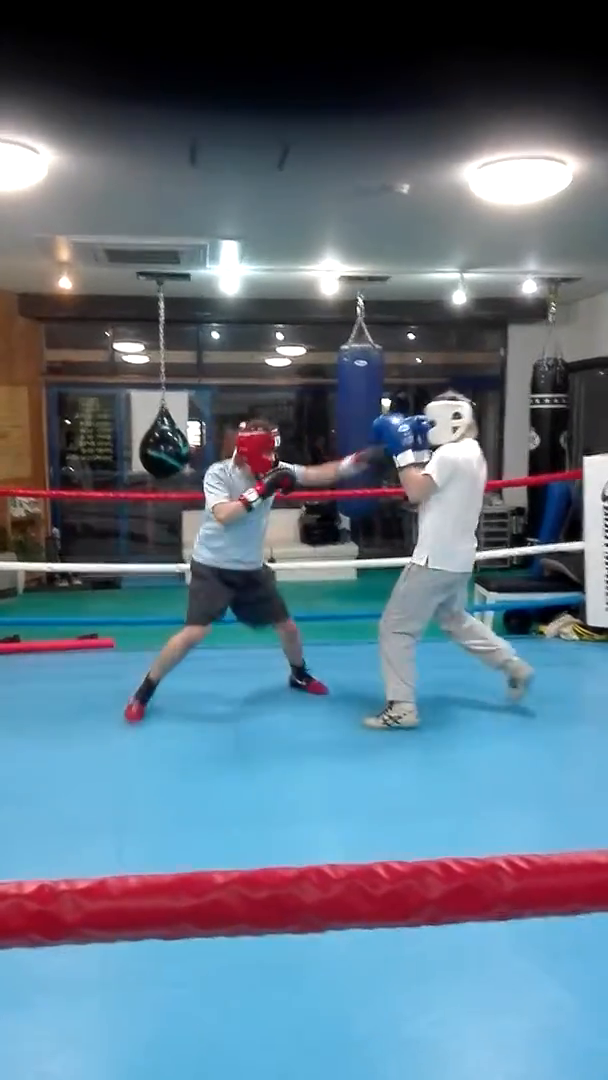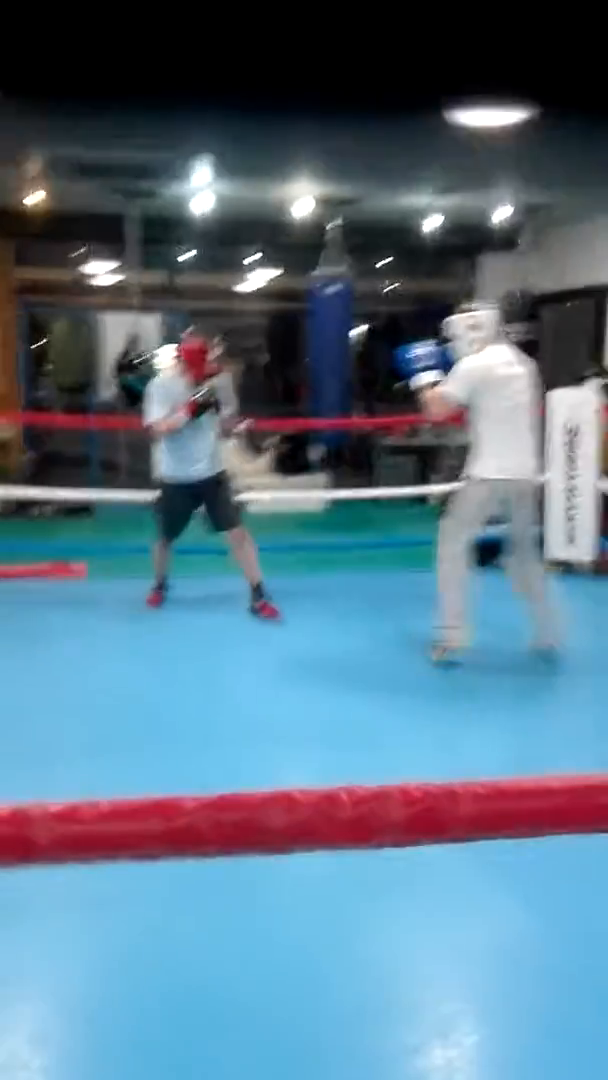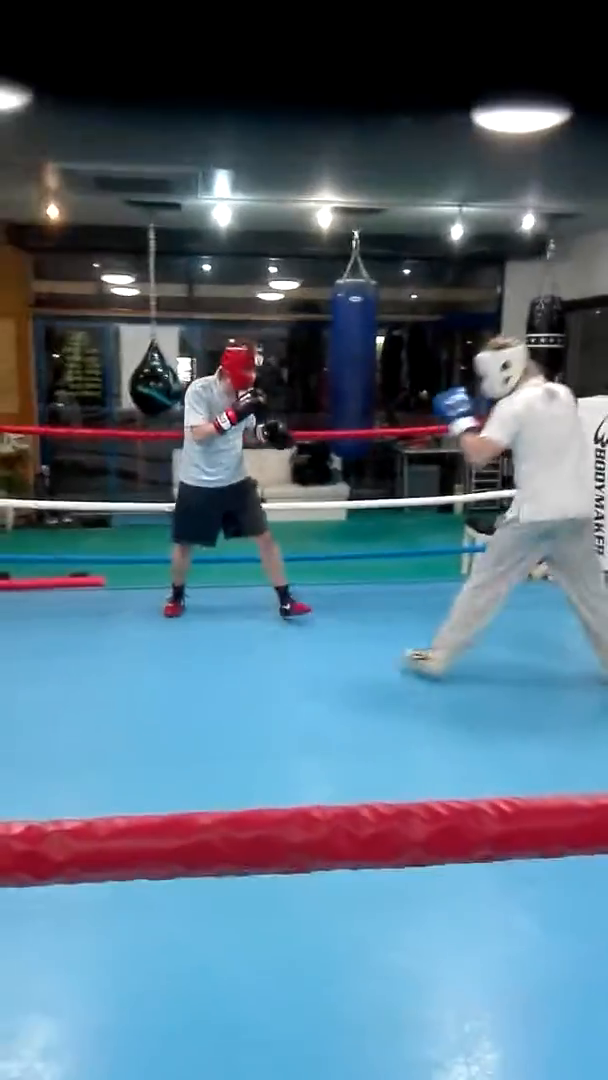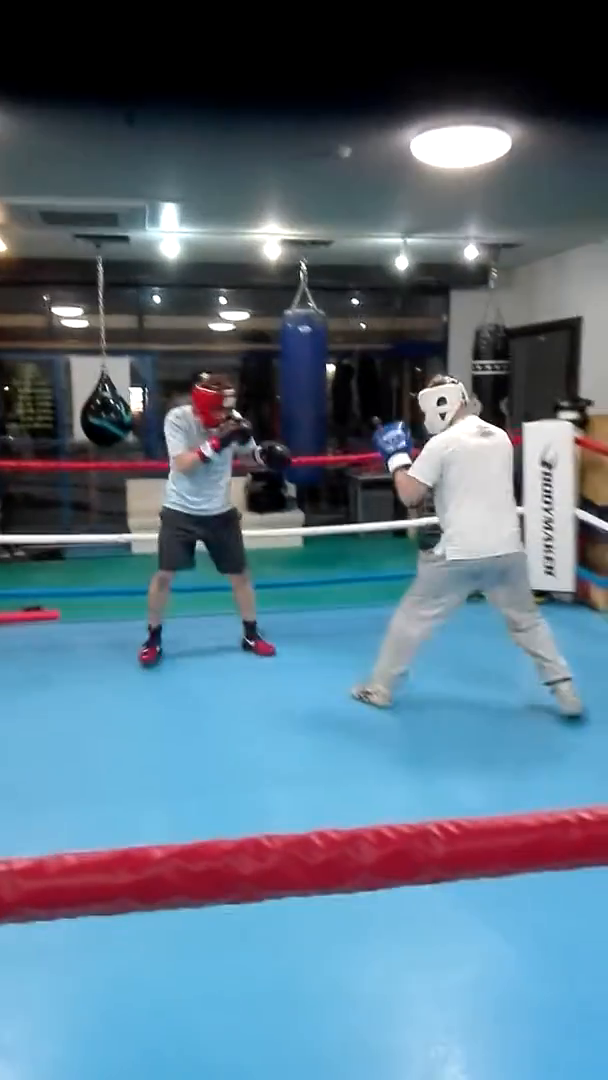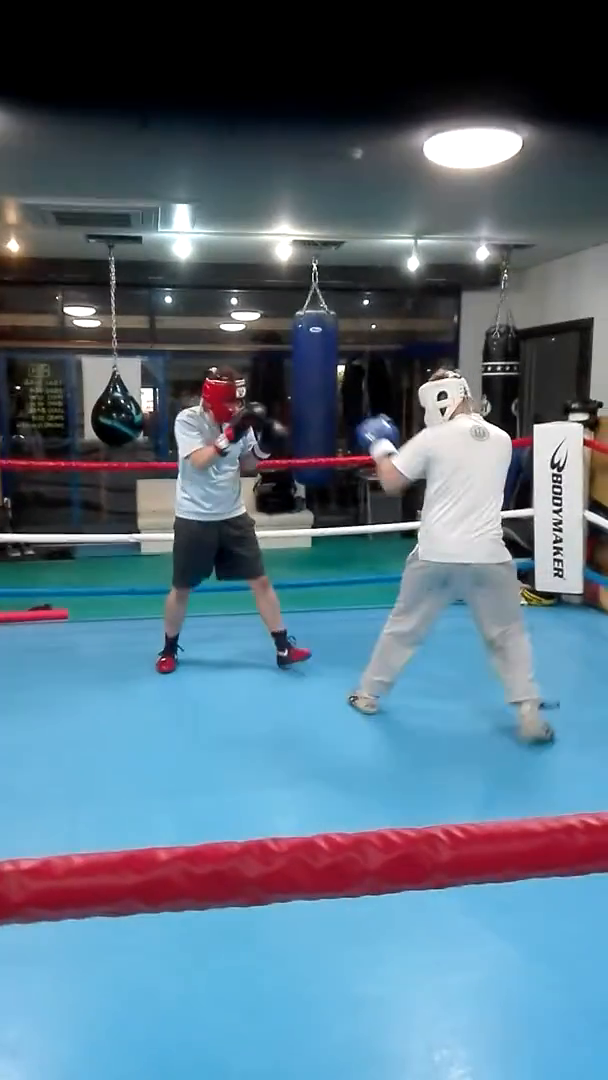
dt=0.4s
person 1, frame 1
left shoulder: (452, 454)
right shoulder: (472, 454)
left elbow: (416, 492)
right elbow: (430, 485)
left wrist: (403, 450)
right wrist: (419, 449)
left hip: (435, 559)
right hip: (459, 560)
left knee: (394, 627)
right knee: (457, 620)
left ankle: (400, 707)
right ankle: (515, 669)
person 1, frame 2
left shoulder: (475, 365)
right shoulder: (523, 364)
left elbow: (437, 410)
left wrist: (426, 373)
right wrist: (447, 372)
left hip: (489, 476)
right hip: (524, 476)
left knee: (452, 547)
right knee: (526, 554)
left ankle: (452, 635)
right ankle: (548, 633)
person 1, frame 3
left shoulder: (513, 406)
right shoulder: (564, 395)
left elbow: (480, 455)
left wrist: (461, 419)
left hip: (534, 516)
right hip: (578, 514)
left knee: (485, 582)
left ankle: (438, 655)
person 1, frame 4
left shoulder: (441, 444)
right shoulder: (500, 437)
left elbow: (410, 495)
left wrist: (397, 455)
left hip: (460, 553)
right hip: (506, 551)
left knee: (413, 616)
right knee: (527, 622)
left ankle: (379, 687)
right ankle: (564, 691)
person 1, frame 5
left shoulder: (432, 438)
right shoulder: (501, 440)
left elbow: (392, 481)
left wrist: (380, 442)
left hip: (435, 556)
right hip: (488, 557)
left knee: (403, 627)
right knee: (508, 635)
left ankle: (368, 693)
right ankle: (530, 714)
person 2, frame 1
left shoulder: (275, 471)
right shoulder: (219, 474)
left elbow: (316, 475)
right elbow: (223, 516)
left wrist: (353, 463)
right wrist: (259, 489)
left hip: (252, 567)
right hip: (213, 566)
left knee: (286, 626)
right knee: (195, 632)
left ankle: (300, 674)
right ankle: (145, 690)
person 2, frame 2
left shoulder: (217, 381)
right shoulder: (162, 384)
left elbow: (227, 420)
right elbow: (160, 429)
right wrist: (193, 407)
left hip: (211, 473)
right hip: (175, 477)
left knee: (238, 531)
right knee: (166, 538)
left ankle: (258, 595)
right ankle: (160, 585)
person 2, frame 3
left shoulder: (244, 392)
right shoulder: (200, 390)
right elbow: (200, 435)
left wrist: (266, 432)
right wrist: (233, 412)
left hip: (235, 481)
right hip: (198, 484)
left knee: (265, 537)
right knee: (184, 543)
left ankle: (286, 600)
right ankle: (177, 595)
person 2, frame 4
left shoulder: (233, 420)
right shoulder: (178, 418)
left elbow: (247, 455)
right elbow: (183, 464)
left wrist: (265, 454)
right wrist: (215, 442)
left hip: (220, 511)
right hip: (180, 510)
left knee: (240, 574)
right knee: (164, 575)
left ankle: (250, 635)
right ankle: (153, 639)
person 2, frame 5
left shoulder: (242, 418)
right shoulder: (188, 419)
right elbow: (201, 461)
left wrist: (264, 446)
right wrist: (231, 433)
left hip: (233, 515)
right hip: (194, 517)
left knee: (260, 581)
right knee: (181, 588)
left ankle: (284, 646)
right ankle: (169, 648)
